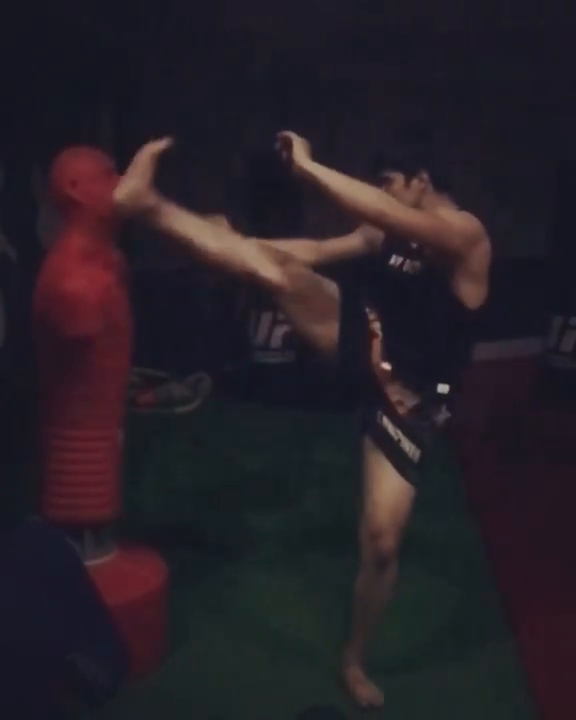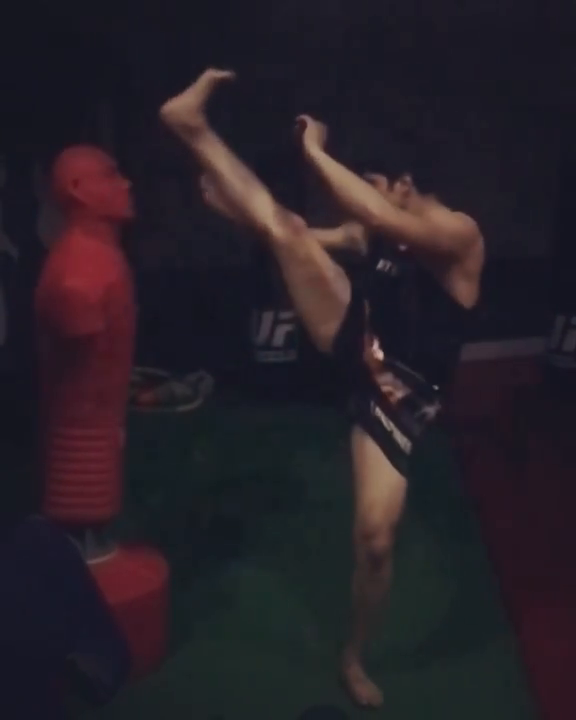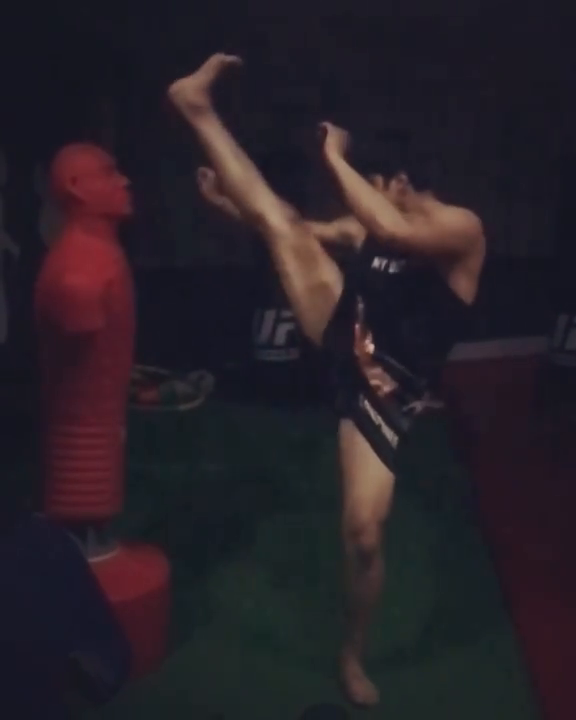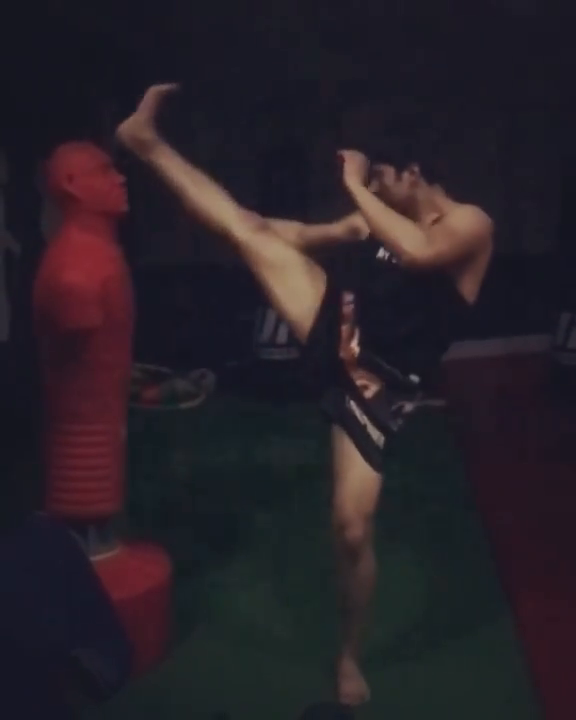
dt=0.4s
person 1, frame 1
left shoulder: (463, 233)
right shoulder: (391, 233)
left elbow: (396, 217)
right elbow: (315, 251)
left wrist: (307, 165)
right wrist: (243, 243)
left hip: (410, 399)
right hip: (366, 347)
left knee: (382, 541)
right knee: (280, 271)
left ankle: (353, 662)
right ankle: (151, 201)
person 1, frame 2
left shoulder: (457, 232)
right shoulder: (373, 233)
left elbow: (381, 218)
right elbow: (305, 237)
left wrist: (314, 151)
right wrist: (229, 206)
left hip: (397, 395)
right hip: (356, 348)
left knee: (376, 538)
right knee: (283, 228)
left ankle: (353, 659)
person 1, frame 3
left shoulder: (461, 227)
right shoulder: (369, 227)
left elbow: (398, 233)
right elbow: (294, 230)
left wrist: (335, 160)
right wrist: (230, 197)
left hip: (385, 389)
right hip: (347, 340)
left knee: (364, 534)
right knee: (276, 218)
left ankle: (351, 658)
person 1, frame 4
left shoulder: (469, 224)
right shoulder: (378, 219)
left elbow: (420, 252)
right elbow: (302, 236)
left wrist: (356, 186)
right wrist: (238, 210)
left hip: (378, 386)
right hip: (341, 329)
left knee: (353, 530)
right knee: (246, 231)
left ankle: (349, 657)
right ankle: (147, 142)
person 2, frame 1
left shoulder: (98, 251)
right shoulder: (75, 270)
right elbow: (78, 360)
left wrist: (128, 385)
left hip: (98, 417)
right hip: (81, 424)
left knee: (90, 522)
right knee: (80, 526)
person 2, frame 2
left shoulder: (100, 251)
right shoulder: (76, 270)
right elbow: (80, 359)
left wrist: (129, 386)
left hip: (98, 416)
right hip: (83, 424)
left knee: (91, 520)
right knee: (80, 524)
person 2, frame 3
left shoulder: (100, 249)
right shoulder: (77, 266)
right elbow: (79, 358)
left wrist: (131, 384)
left hip: (99, 415)
right hip: (84, 422)
left knee: (92, 517)
right knee: (82, 522)
person 2, frame 4
left shoulder: (98, 246)
right shoulder: (74, 264)
right elbow: (78, 353)
left hip: (100, 411)
right hip: (83, 419)
left knee: (94, 517)
right knee: (83, 522)
